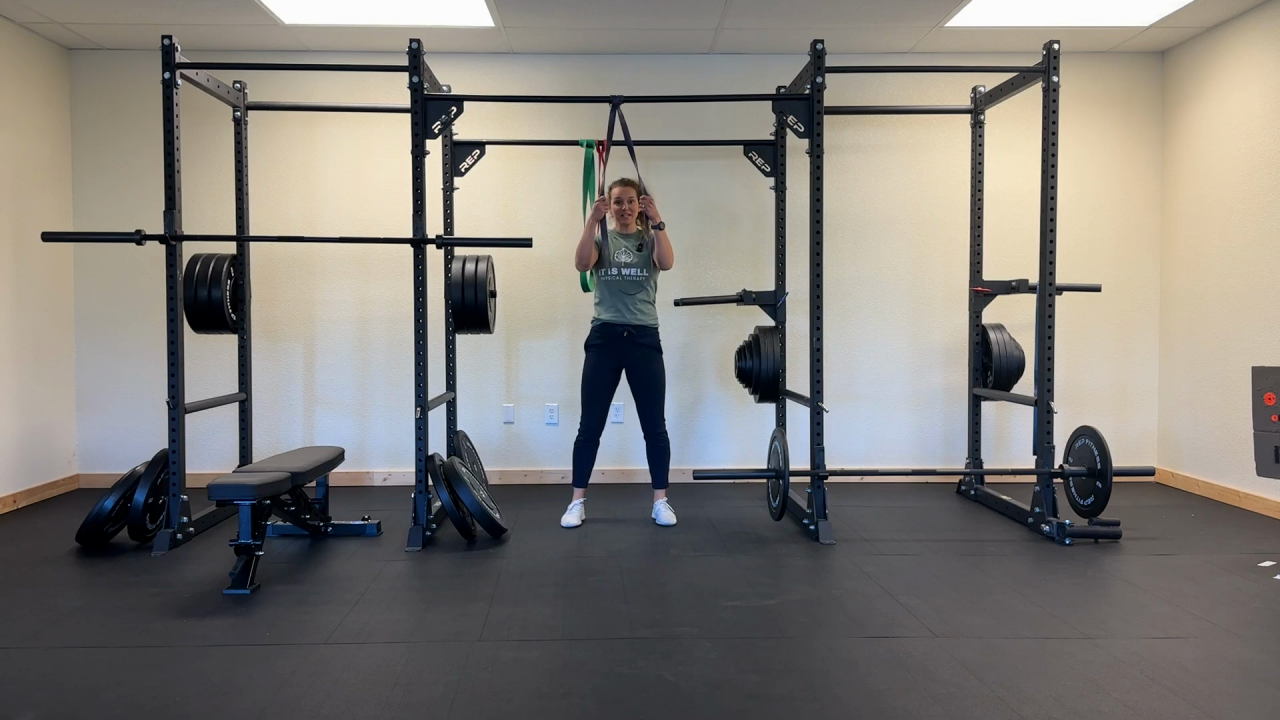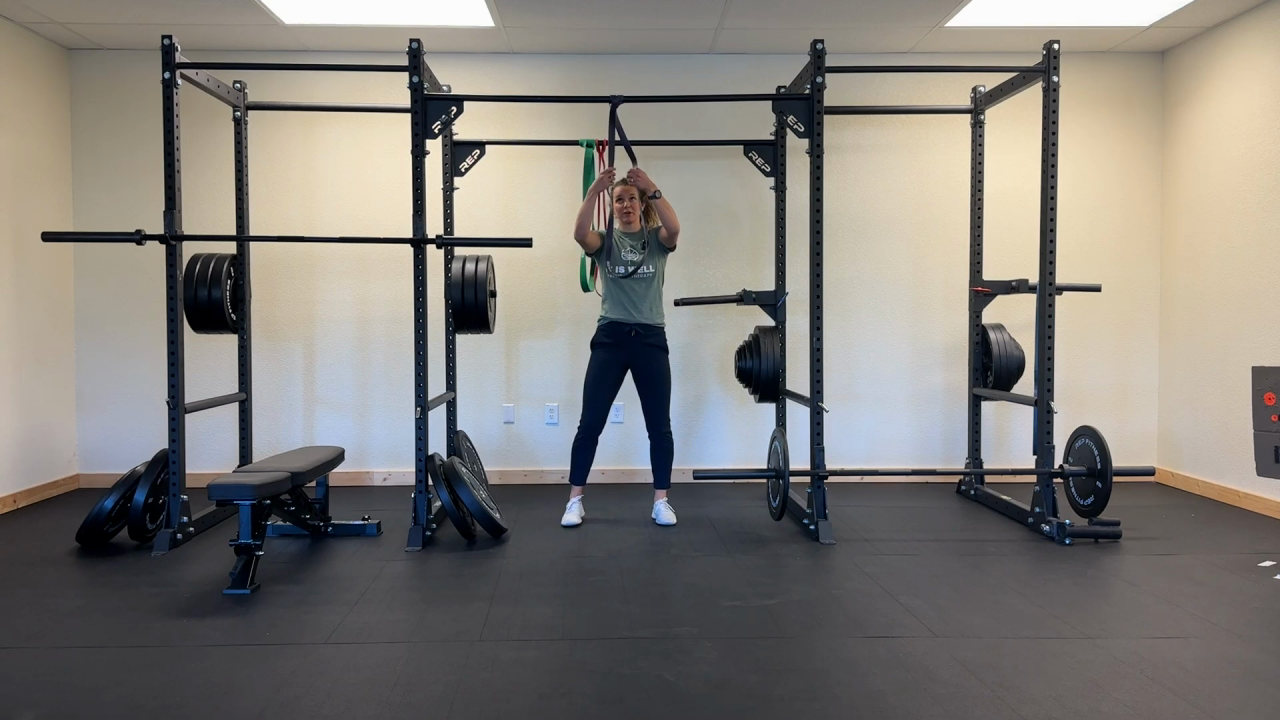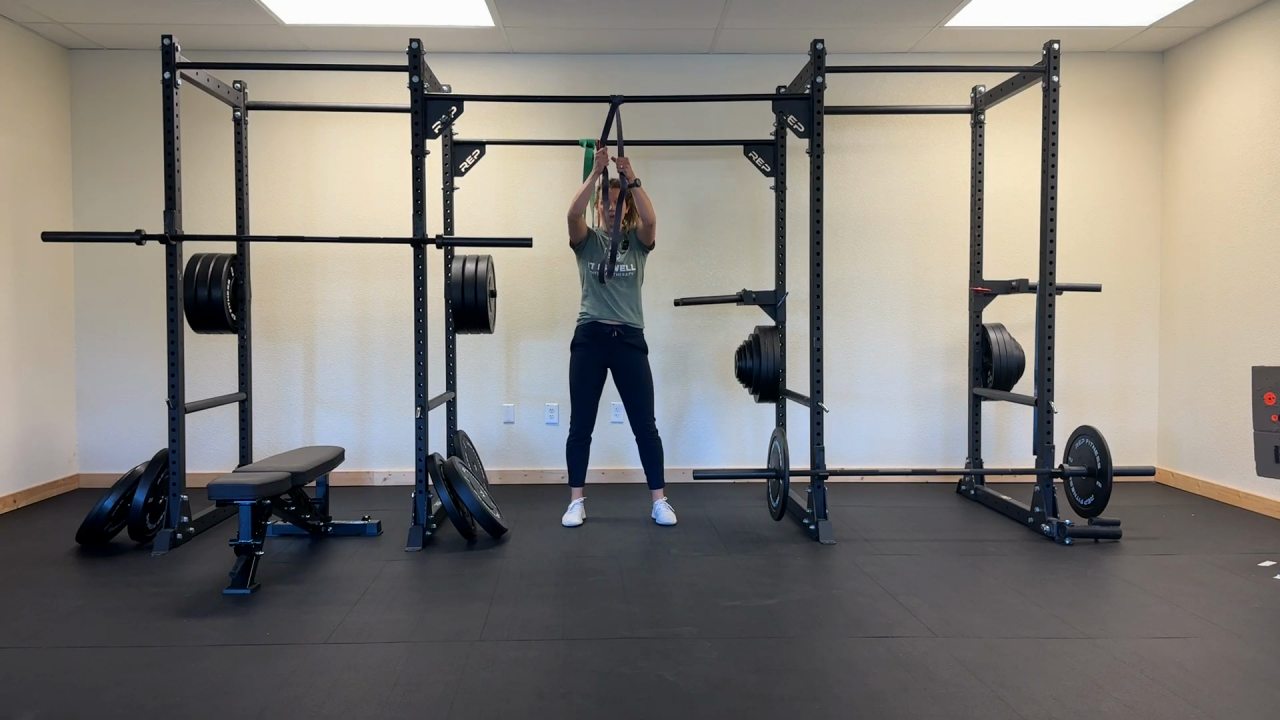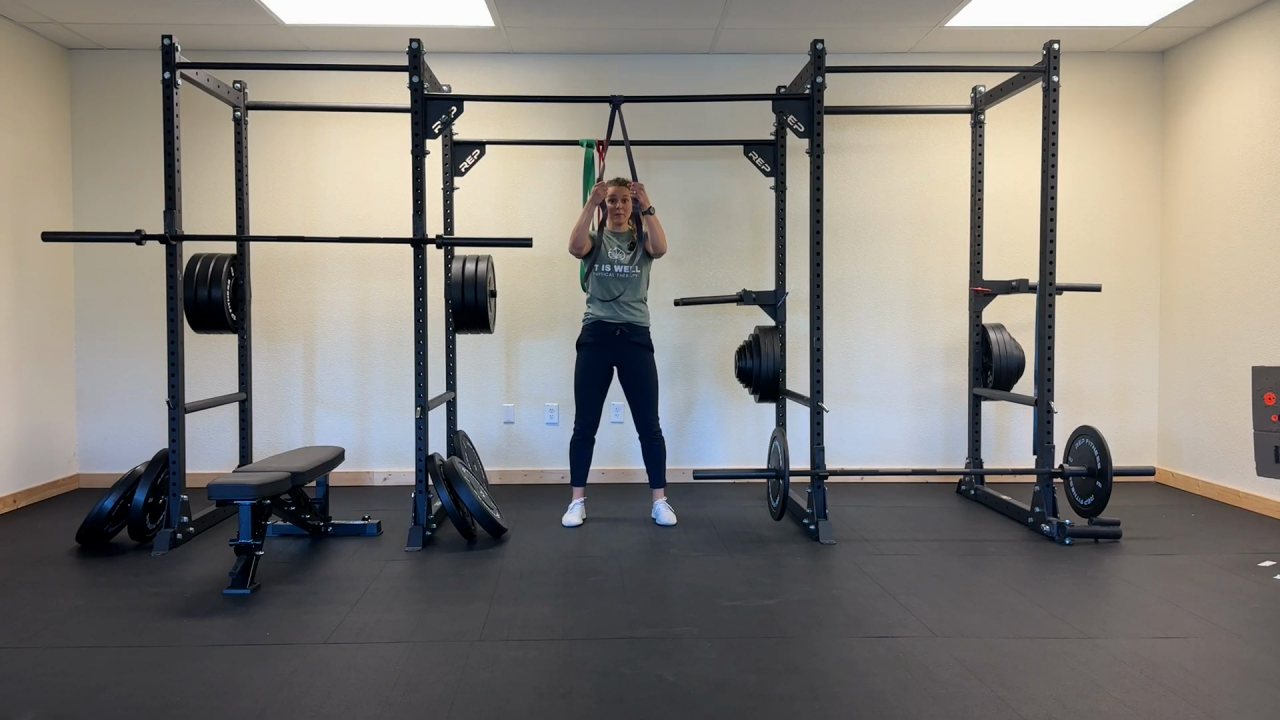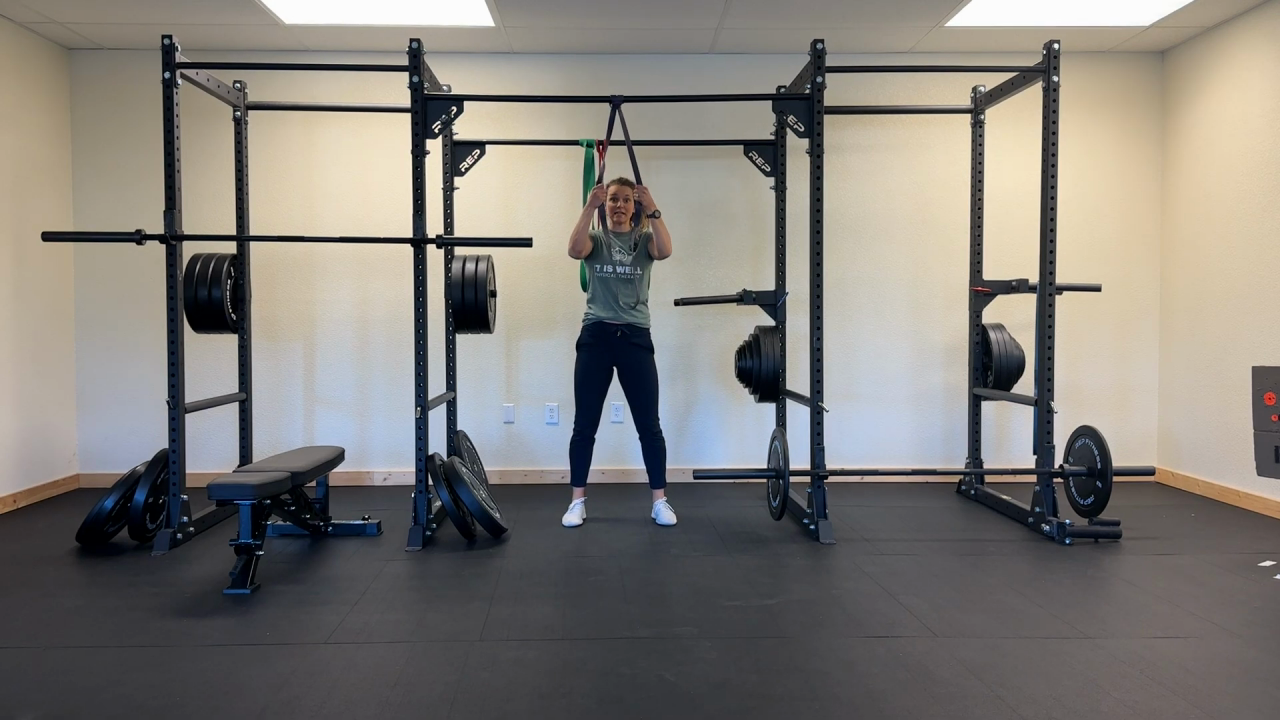
dt=1s
person 1, frame 1
left shoulder: (650, 239)
right shoulder: (601, 240)
left elbow: (666, 263)
right elbow: (582, 264)
left wrist: (657, 220)
right wrist: (592, 220)
left hip: (644, 339)
right hip: (604, 338)
left knee: (654, 426)
right knee: (590, 425)
left ankle: (660, 501)
right ankle: (577, 502)
person 1, frame 2
left shoulder: (657, 239)
right shoulder: (605, 241)
left elbow: (675, 228)
right elbow: (580, 235)
left wrist: (653, 189)
right wrist: (593, 192)
left hip: (650, 339)
right hip: (610, 338)
left knee: (659, 425)
right knee: (590, 422)
left ankle: (661, 501)
right ankle: (575, 500)
person 1, frame 3
left shoulder: (638, 241)
right shoulder: (586, 240)
left elbow: (650, 220)
right elbow: (573, 215)
left wrist: (632, 179)
right wrist: (595, 172)
left hip: (629, 339)
right hip: (590, 338)
left knee: (645, 425)
right knee: (581, 425)
left ankle: (659, 501)
right ankle: (576, 501)
person 1, frame 4
left shoulder: (642, 239)
right shoulder: (595, 239)
left elbow: (660, 248)
right elbow: (575, 247)
left wrist: (647, 206)
right wrist: (590, 204)
left hip: (635, 336)
right hip: (596, 336)
left knee: (649, 424)
right knee: (585, 425)
left ankle: (660, 501)
right ankle: (577, 501)
person 1, frame 5
left shoulder: (645, 240)
right shoulder: (595, 240)
left elbow: (665, 250)
right elbow: (574, 250)
left wrist: (652, 210)
right wrist: (589, 207)
left hip: (635, 338)
right hip: (596, 337)
left knee: (649, 425)
right knee: (585, 425)
left ankle: (660, 501)
right ankle: (577, 501)
